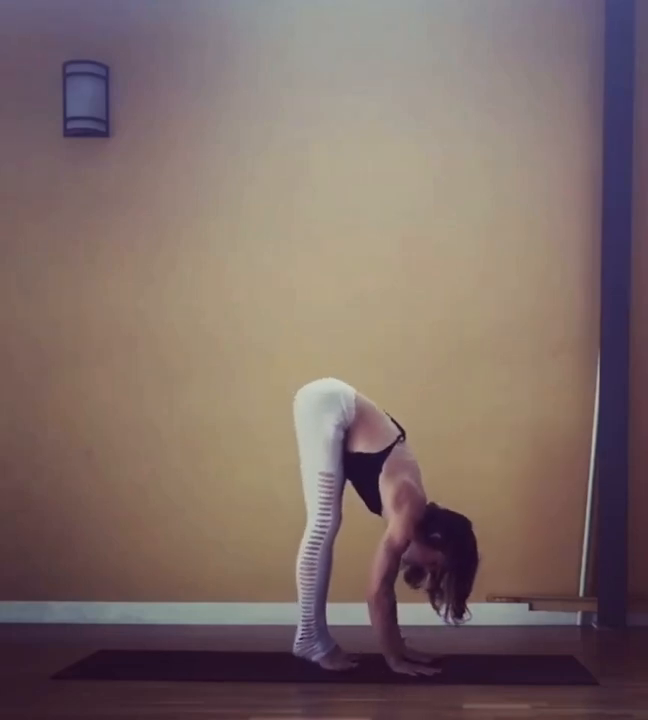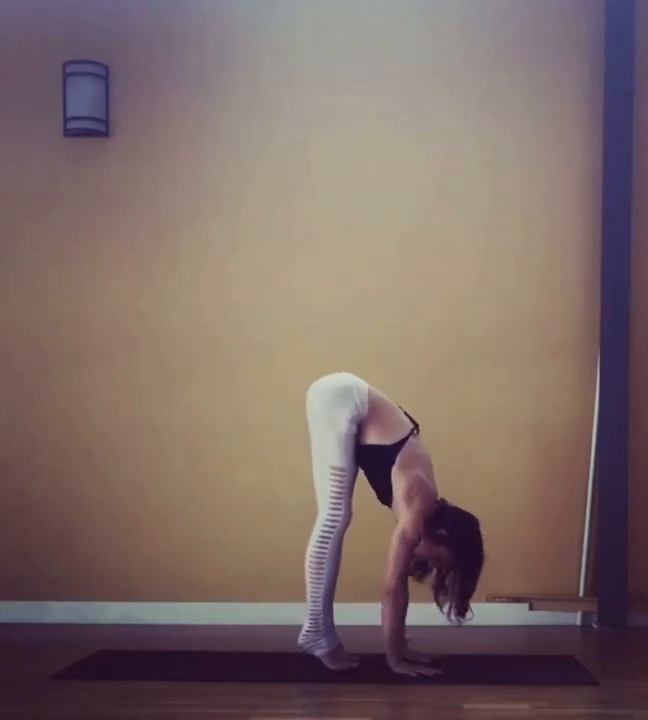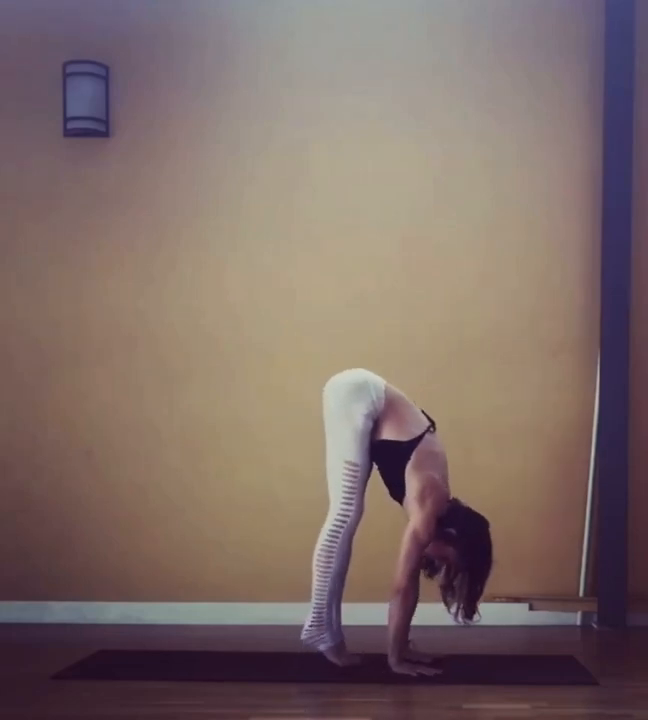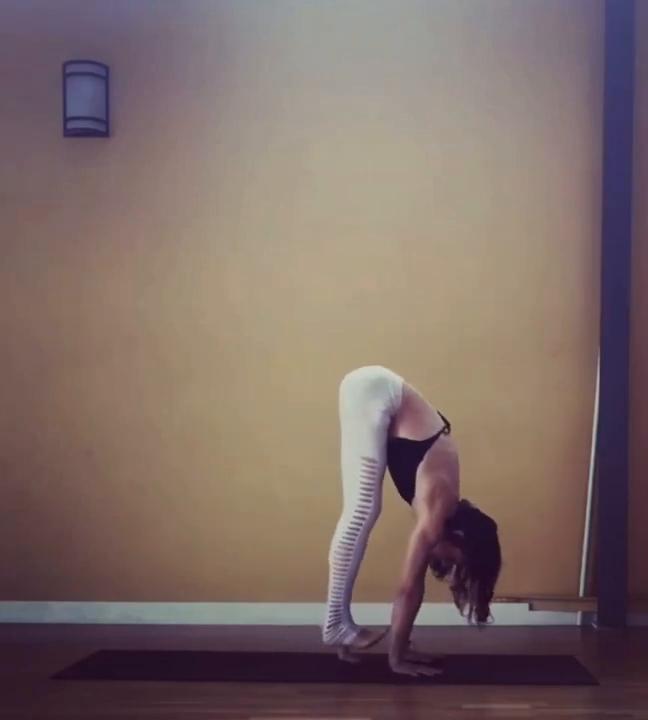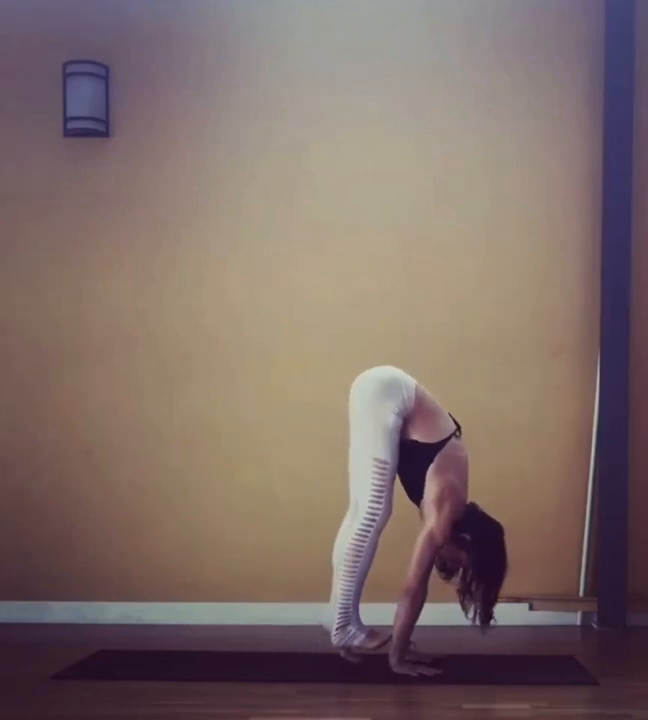
dt=0.3s
person 1, frame 1
left shoulder: (414, 516)
right shoulder: (406, 521)
left elbow: (384, 590)
right elbow: (378, 594)
left wrist: (397, 648)
right wrist: (393, 658)
left hip: (335, 405)
right hip: (327, 404)
left knee: (326, 526)
right knee: (323, 525)
left ankle: (318, 638)
right ankle: (310, 640)
person 1, frame 2
left shoulder: (424, 508)
right shoulder: (416, 516)
left elbow: (396, 585)
right elbow: (393, 588)
left wrist: (400, 648)
right wrist: (395, 658)
left hip: (347, 400)
right hip: (340, 398)
left knee: (336, 521)
right knee: (334, 519)
left ankle: (324, 636)
right ankle: (316, 634)
person 1, frame 3
left shoulder: (436, 509)
right shoulder: (427, 515)
left elbow: (409, 579)
right elbow: (403, 587)
left wrist: (401, 647)
right wrist: (396, 658)
left hip: (363, 396)
right hip: (357, 394)
left knee: (346, 517)
right knee: (345, 515)
left ankle: (330, 628)
right ankle: (318, 626)
person 1, frame 4
left shoulder: (442, 508)
right shoulder: (436, 517)
left elbow: (412, 582)
right elbow: (408, 587)
left wrist: (402, 648)
right wrist: (396, 657)
left hip: (378, 393)
left knee: (358, 513)
right knee: (363, 513)
left ankle: (339, 622)
right ankle: (336, 624)
person 1, frame 5
left shoulder: (449, 511)
right shoulder: (444, 520)
left elbow: (416, 584)
right elbow: (413, 588)
left wrist: (401, 645)
right wrist: (397, 657)
left hip: (385, 392)
left knee: (362, 512)
right knee: (373, 515)
left ankle: (339, 615)
right ankle: (344, 625)
